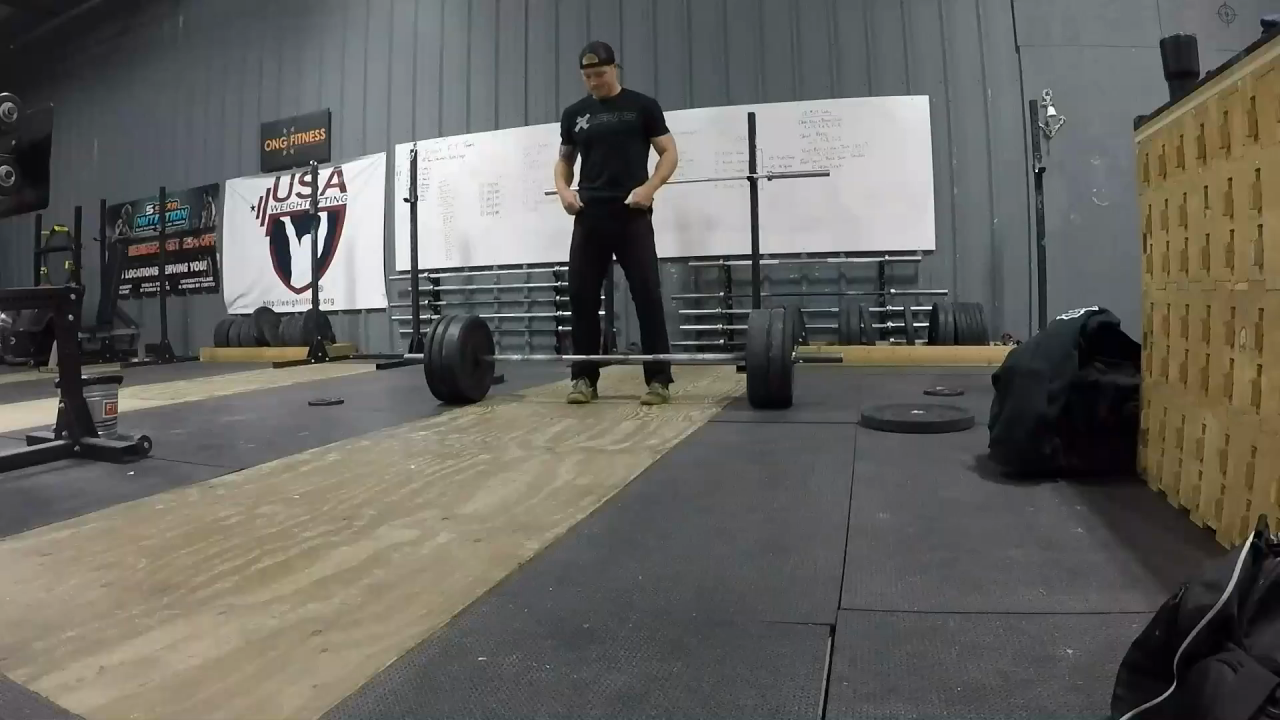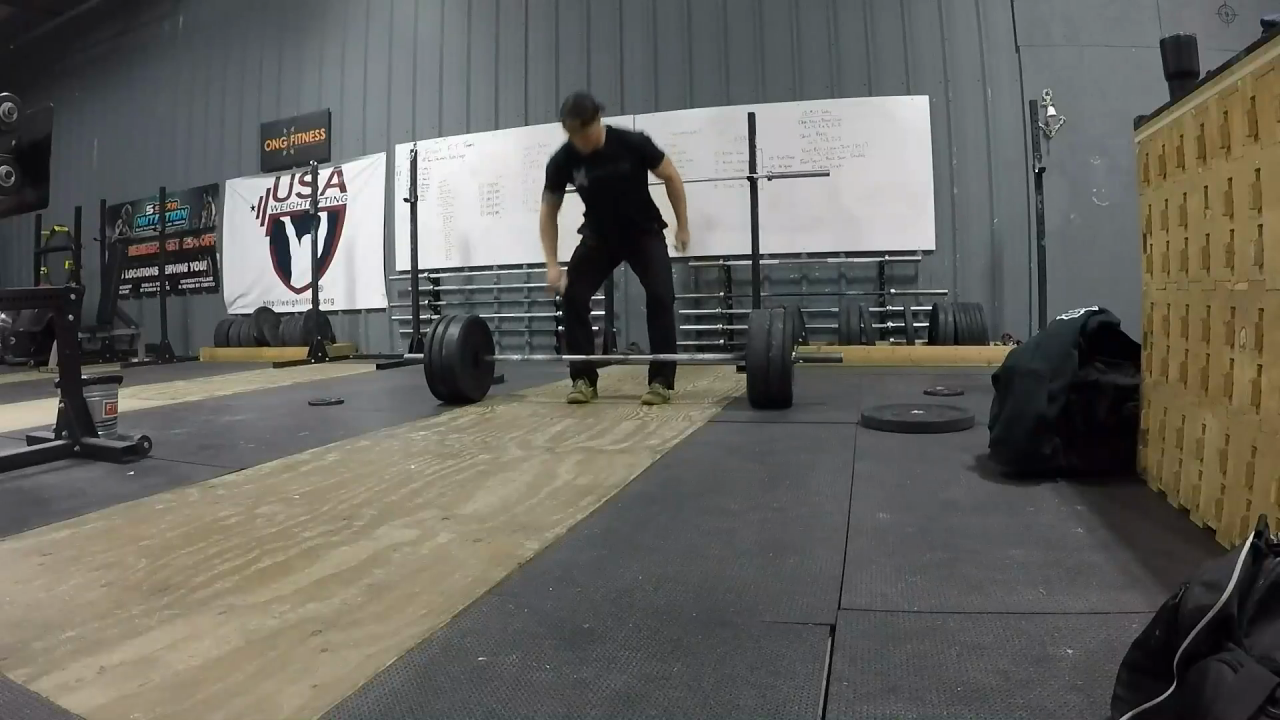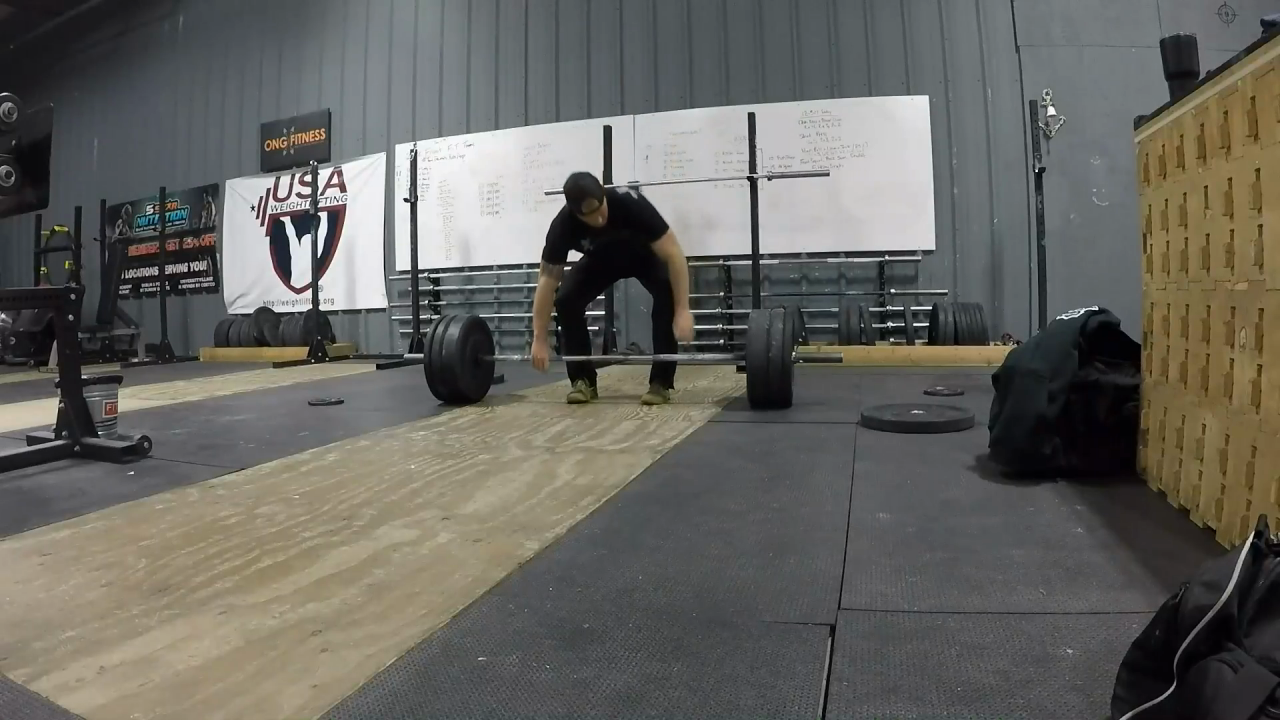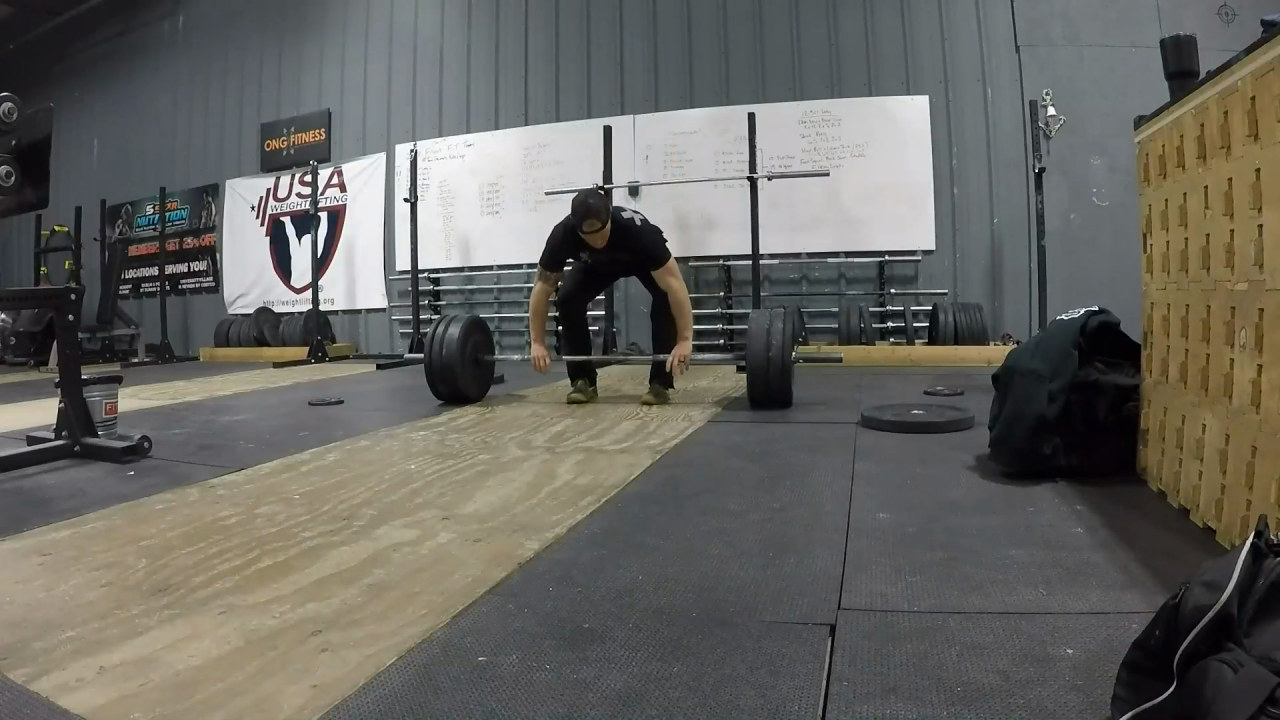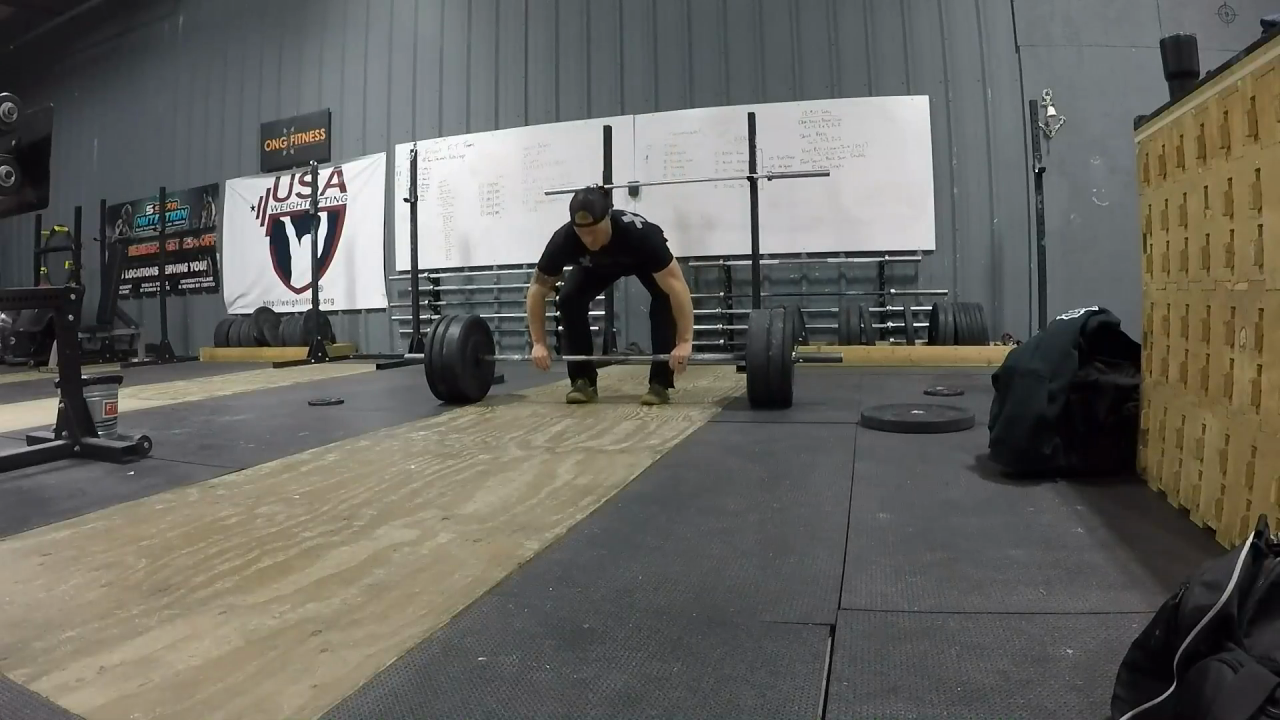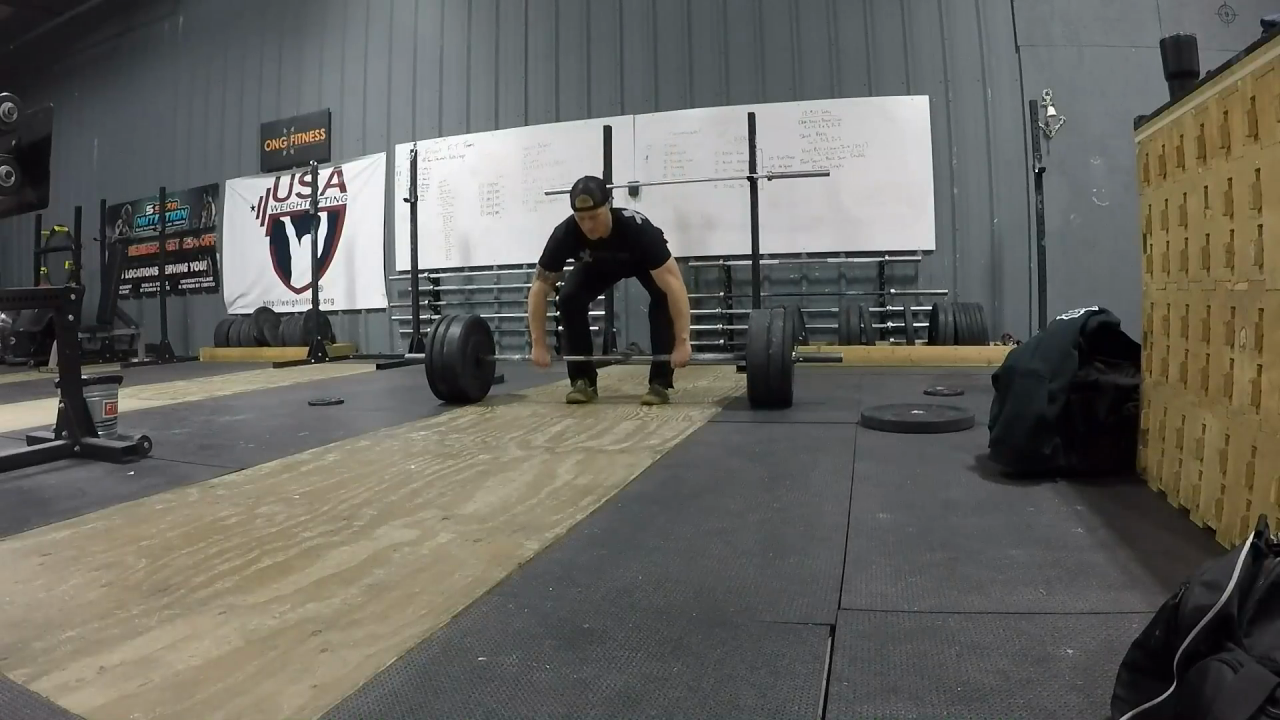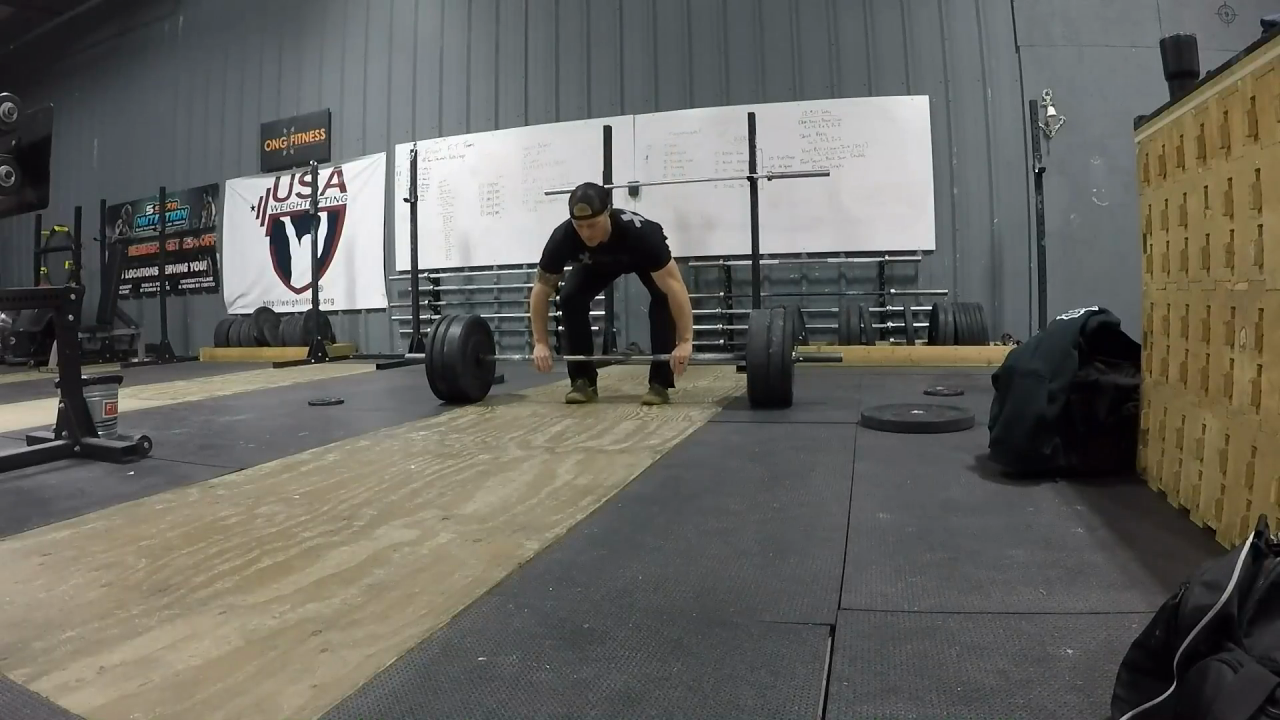
dt=0.4s
person 1, frame 1
left shoulder: (642, 105)
right shoulder: (574, 113)
left elbow: (669, 152)
right elbow: (563, 160)
left wrist: (650, 187)
right wrist: (564, 189)
left hip: (631, 214)
right hip: (589, 217)
left knee: (647, 295)
right knee: (582, 298)
left ankle: (658, 380)
right ankle: (584, 379)
person 1, frame 2
left shoulder: (633, 143)
right shoulder: (562, 161)
left elbow: (671, 177)
right elbow: (549, 212)
left wrist: (683, 227)
right wrist: (552, 263)
left hip: (643, 233)
right hip: (598, 237)
left knee: (660, 295)
right knee: (572, 296)
left ankle: (661, 380)
right ankle: (583, 379)
person 1, frame 3
left shoulder: (631, 204)
right shoulder: (562, 226)
left elbow: (672, 254)
right elbow: (547, 281)
left wrist: (683, 311)
right wrist: (540, 341)
left hip: (644, 257)
right hip: (599, 261)
left knee: (666, 298)
right knee: (565, 300)
left ankle: (660, 382)
right ankle: (583, 379)
person 1, frame 4
left shoulder: (635, 228)
right shoulder: (562, 235)
left elbow: (674, 284)
right elbow: (542, 289)
left wrist: (684, 340)
right wrist: (537, 342)
left hip: (641, 259)
right hip: (596, 264)
left knee: (666, 296)
right knee: (567, 299)
left ankle: (660, 382)
right ankle: (583, 380)
person 1, frame 5
left shoulder: (639, 232)
right shoulder: (563, 241)
left elbow: (677, 287)
right elbow: (537, 291)
left wrist: (685, 342)
right wrist: (538, 343)
left hip: (642, 259)
left knee: (664, 296)
right knee: (569, 299)
left ankle: (660, 383)
right ankle: (583, 380)
person 1, frame 6
left shoulder: (637, 228)
right shoulder: (564, 235)
left elbow: (674, 286)
right elbow: (540, 288)
left wrist: (682, 342)
right wrist: (538, 344)
left hip: (641, 260)
right hip: (598, 264)
left knee: (663, 297)
right knee: (569, 298)
left ankle: (659, 383)
right ankle: (583, 380)
person 1, frame 7
left shoulder: (639, 232)
right shoulder: (562, 238)
left elbow: (675, 288)
right elbow: (541, 291)
left wrist: (685, 342)
right wrist: (540, 343)
left hip: (641, 256)
right hip: (596, 262)
left knee: (663, 296)
right knee: (570, 298)
left ankle: (660, 383)
right ankle: (584, 380)
